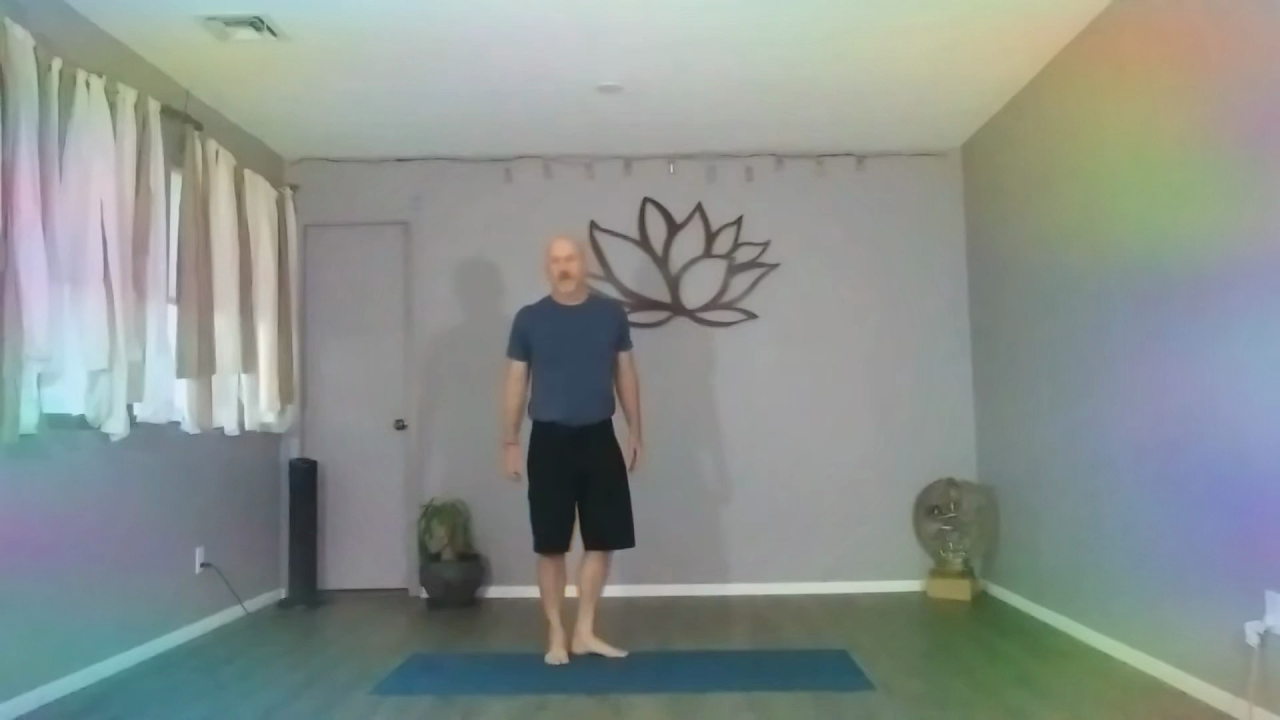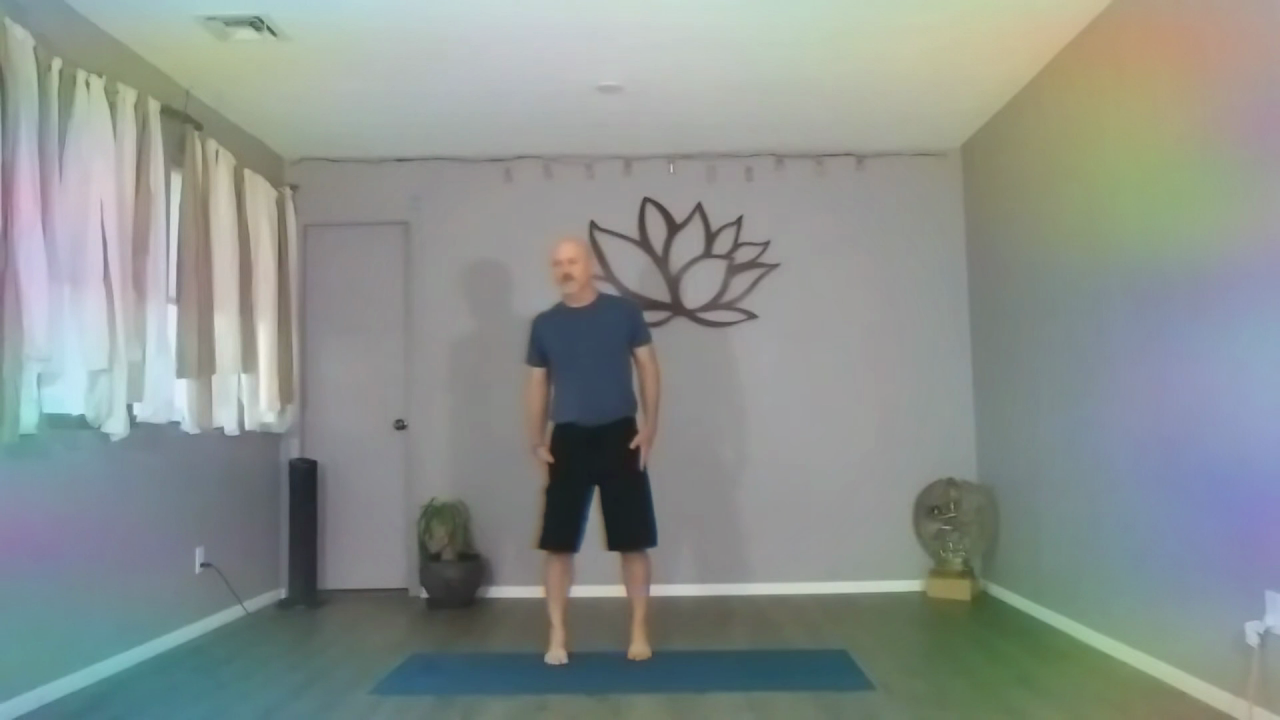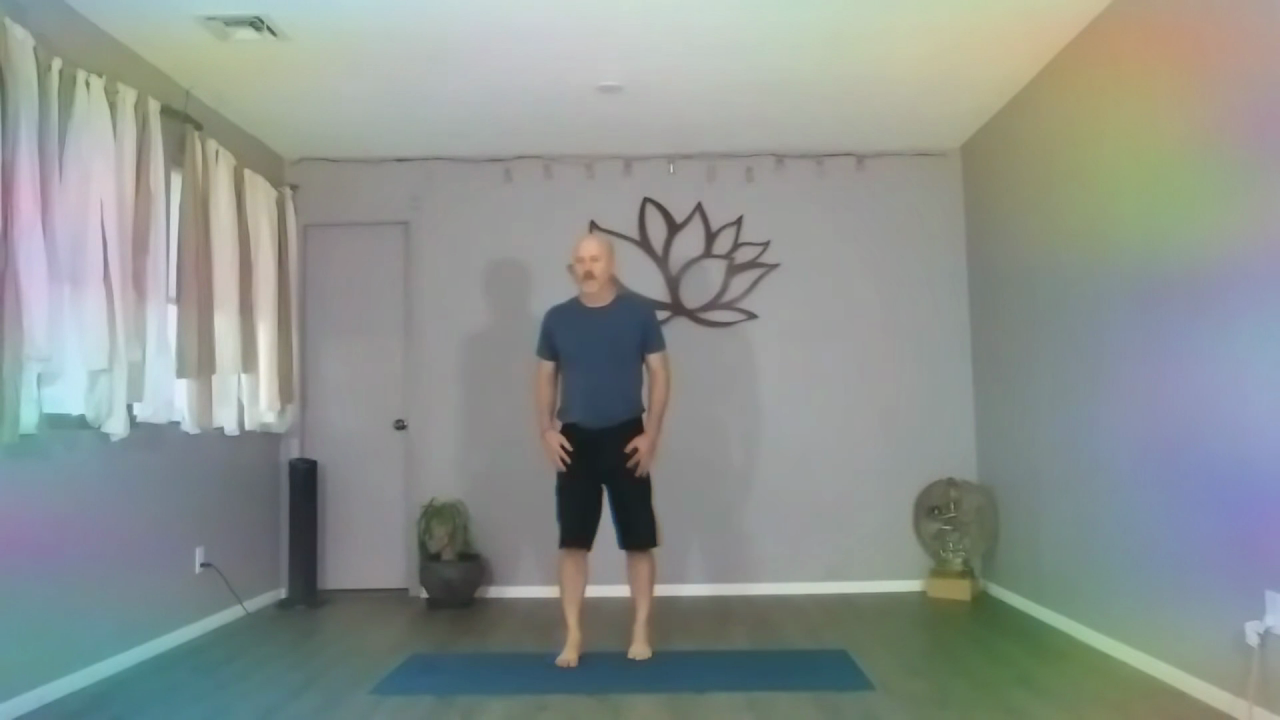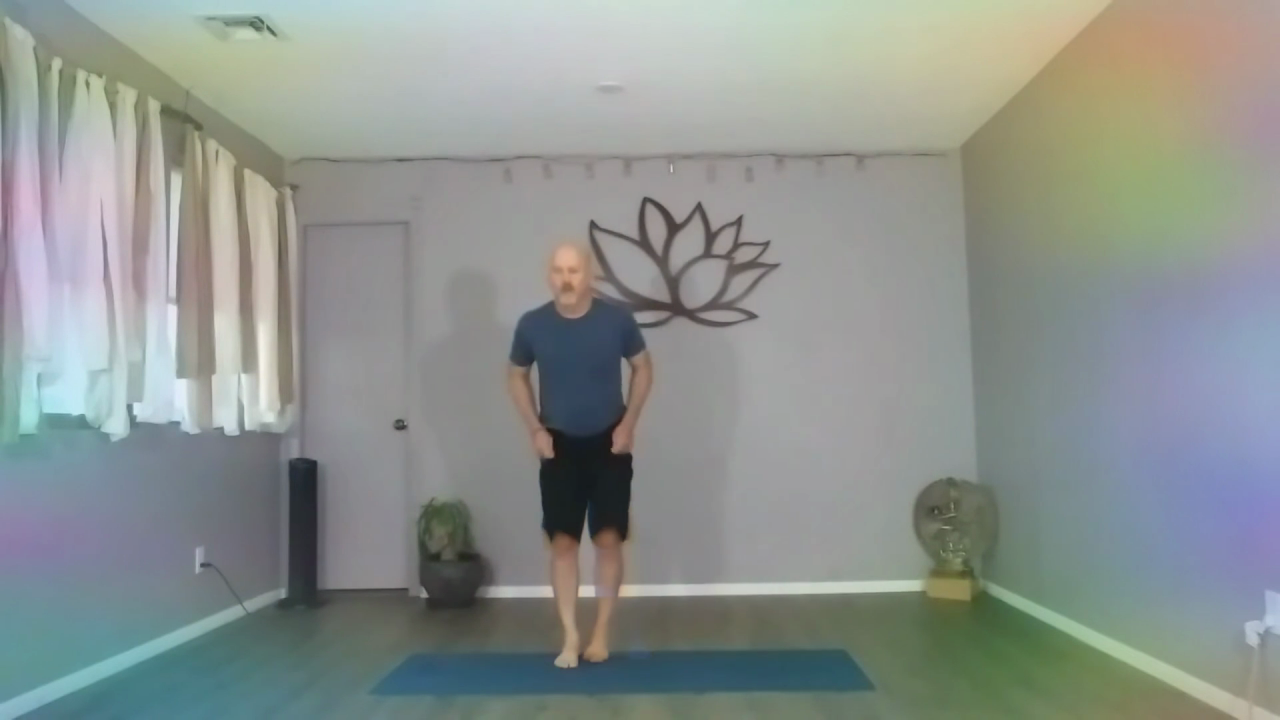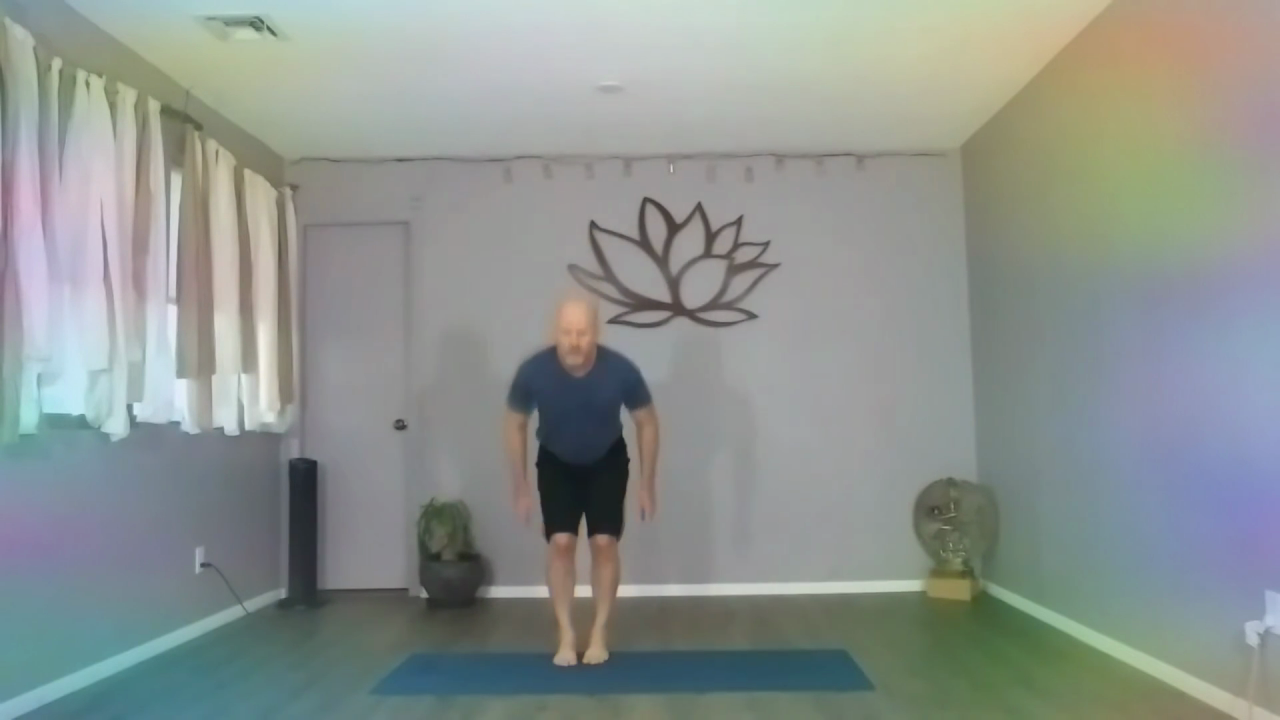
dt=0.5s
person 1, frame 1
left shoulder: (612, 314)
right shoulder: (529, 318)
left elbow: (625, 375)
right elbow: (516, 380)
left wrist: (636, 432)
right wrist: (510, 441)
left hip: (599, 437)
right hip: (550, 439)
left knee: (603, 541)
right knee: (550, 545)
left ankle: (585, 632)
right ankle: (557, 634)
person 1, frame 2
left shoulder: (624, 311)
right shoulder: (544, 324)
left elbow: (647, 368)
right elbow: (537, 385)
left wrist: (649, 425)
right wrist: (537, 441)
left hip: (619, 435)
right hip: (568, 439)
left knee: (633, 542)
right knee: (557, 543)
left ankle: (639, 631)
right ankle: (558, 635)
person 1, frame 3
left shoulder: (639, 313)
right shoulder: (557, 318)
left elbow: (659, 375)
right elbow: (546, 377)
left wrist: (651, 433)
right wrist: (547, 427)
left hip: (625, 437)
right hip: (576, 440)
left knee: (639, 542)
right knee: (572, 542)
left ankle: (640, 631)
right ankle: (573, 635)
person 1, frame 4
left shoulder: (617, 319)
right shoulder: (532, 325)
left elbow: (643, 369)
right elbow: (517, 376)
left wrist: (629, 422)
right wrist: (534, 428)
left hip: (609, 444)
right hip: (559, 447)
left knee: (608, 539)
right knee: (562, 541)
left ankle: (602, 631)
right ankle: (570, 637)
person 1, frame 5
left shoulder: (621, 371)
right shoulder: (533, 371)
left elbow: (647, 423)
right elbow: (514, 424)
left wrist: (647, 486)
right wrist: (520, 488)
left hip: (607, 461)
right hip: (556, 463)
left knee: (604, 543)
right knee: (561, 543)
left ankle: (599, 634)
right ankle: (565, 635)
